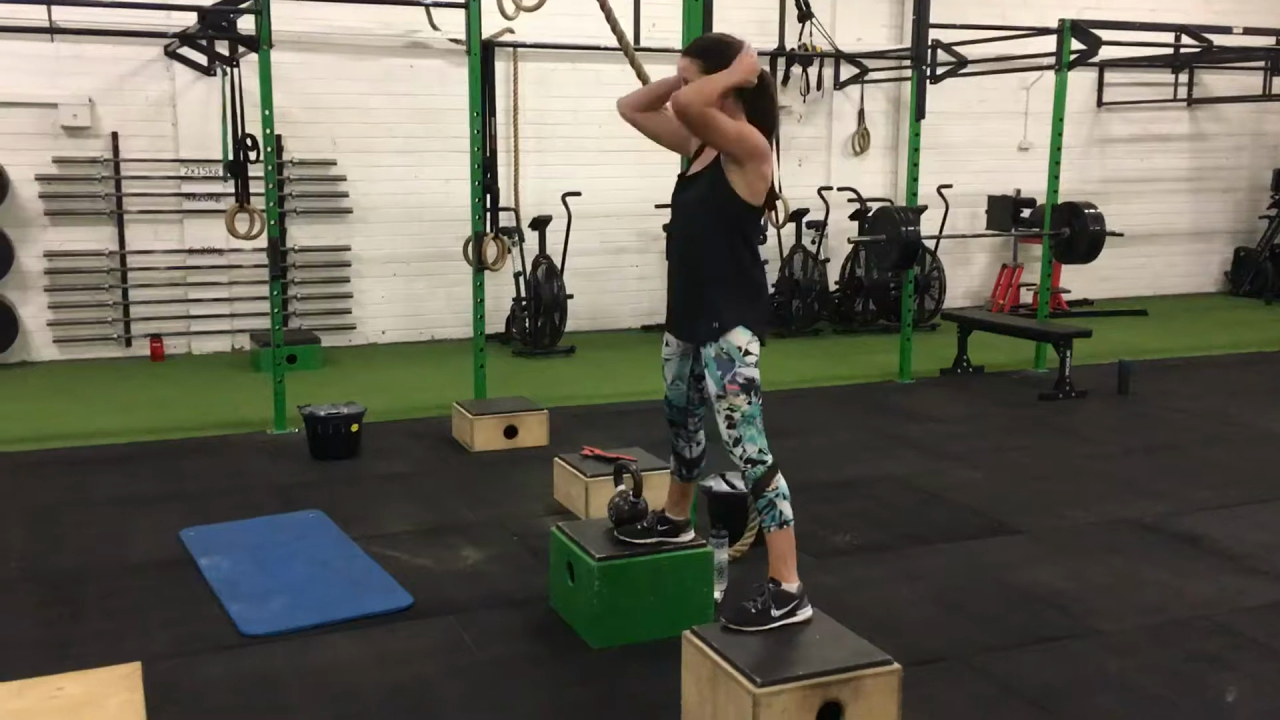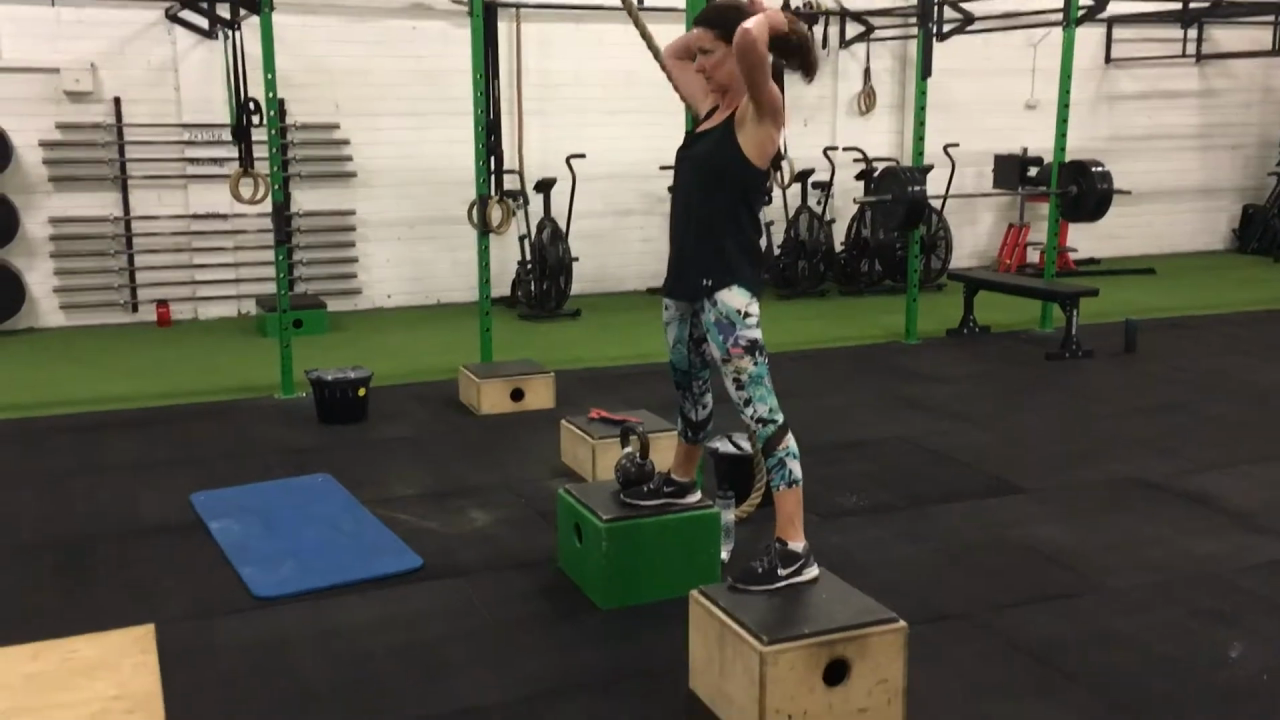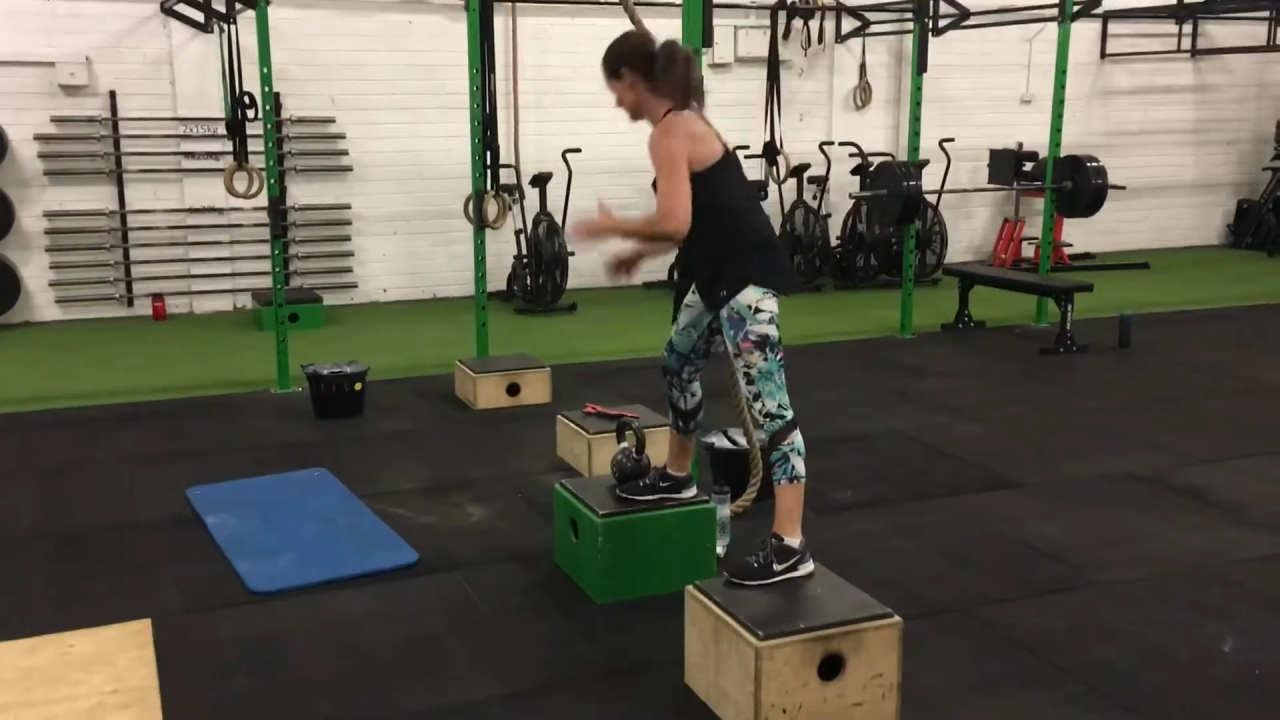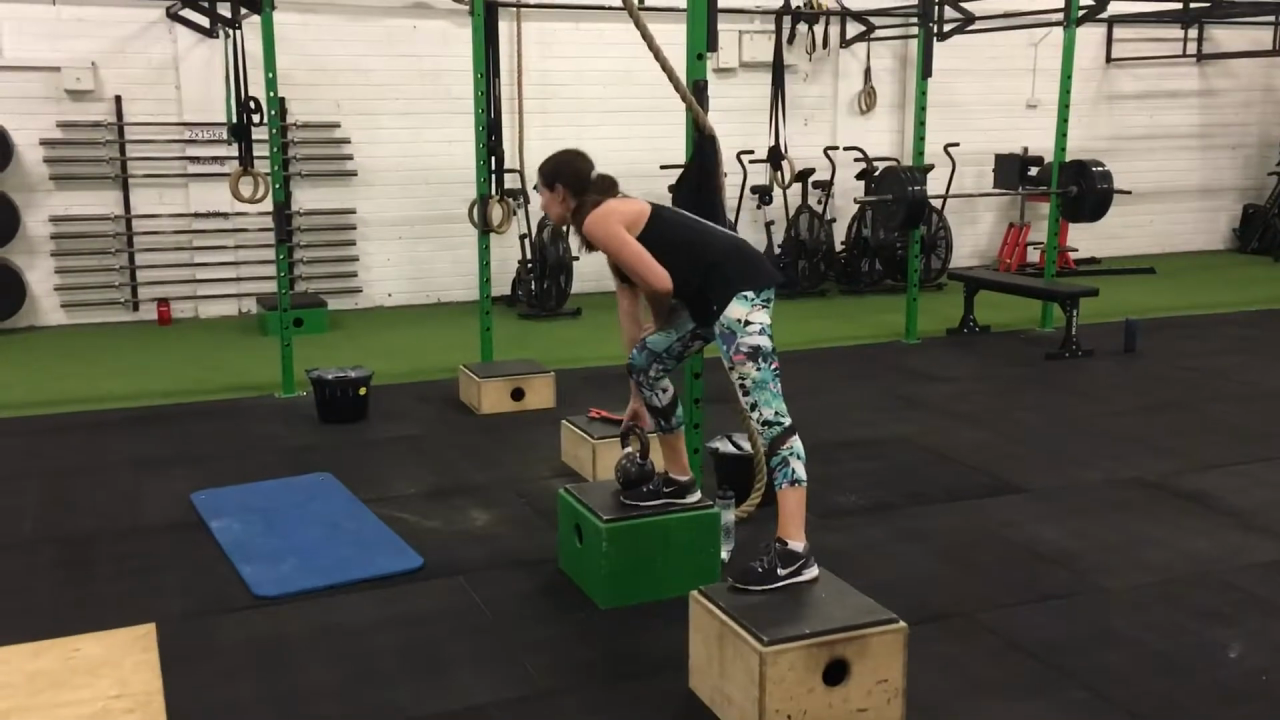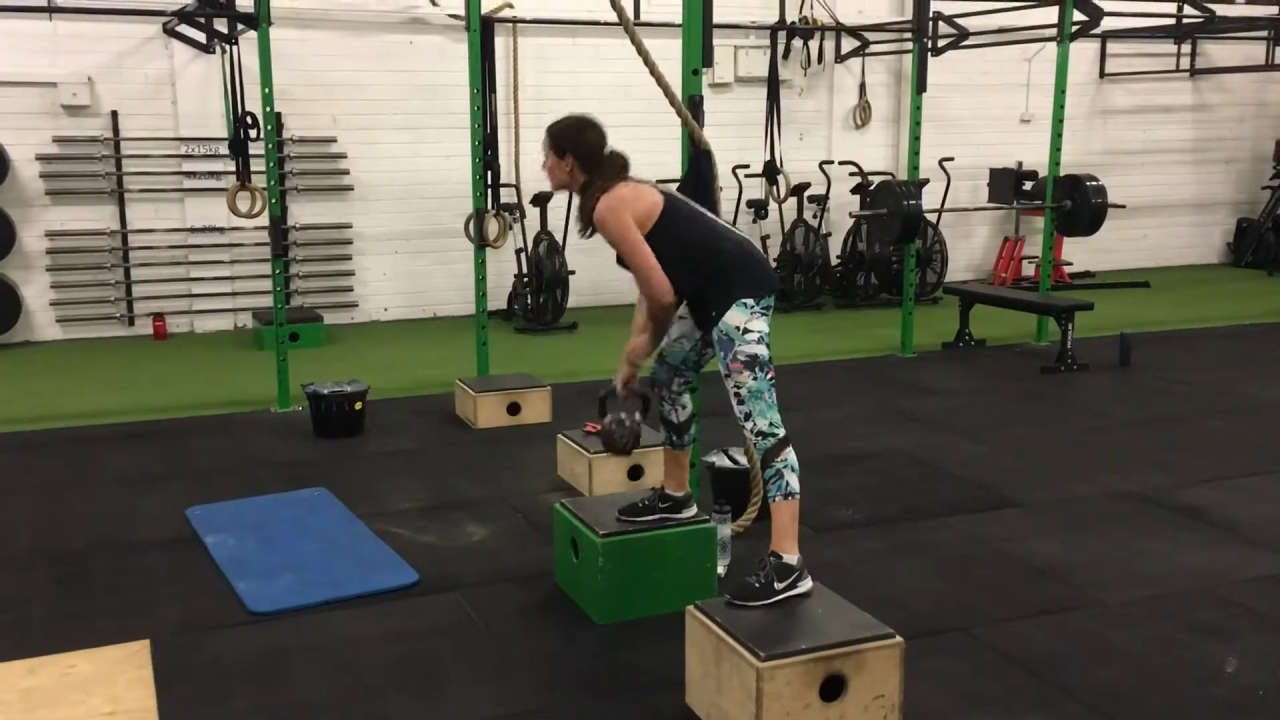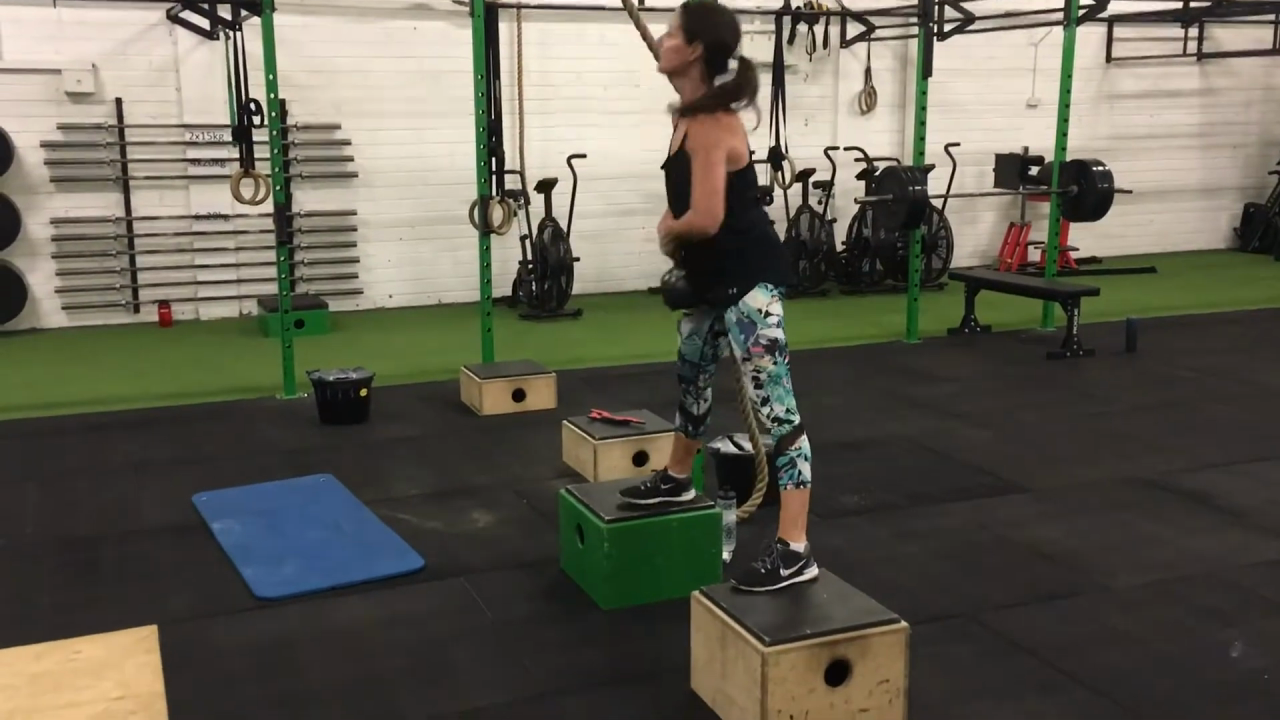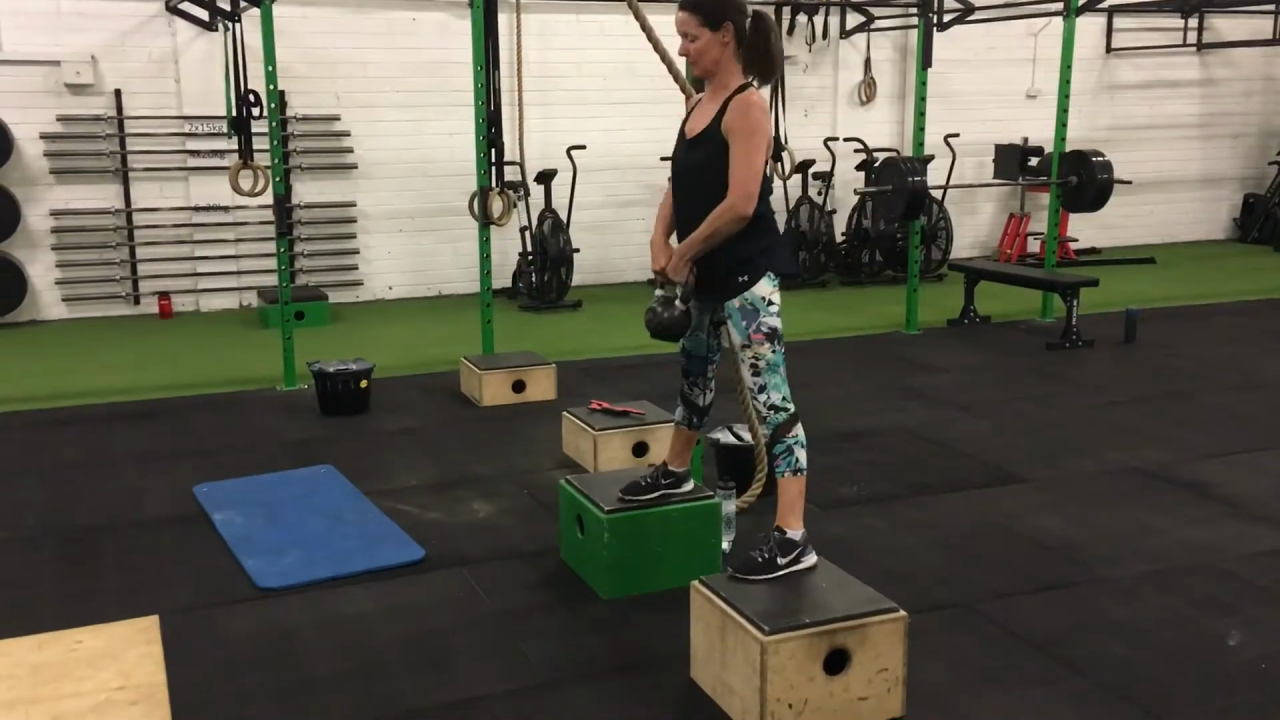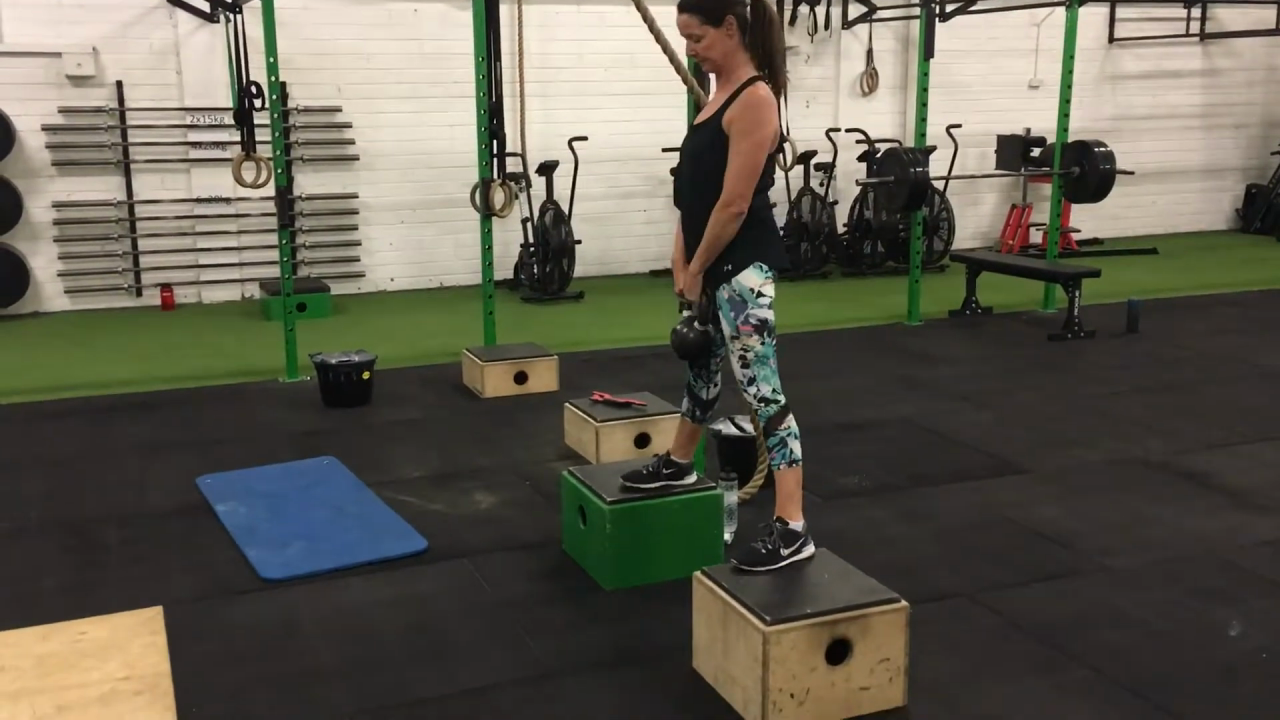
dt=0.5s
person 1, frame 1
left shoulder: (749, 148)
right shoulder: (700, 144)
left elbow: (693, 105)
right elbow: (630, 105)
left wrist: (741, 72)
right wrist: (691, 73)
left hip: (729, 323)
right hip: (686, 315)
left knee: (748, 450)
right knee: (682, 422)
left ankle: (788, 592)
right ankle: (674, 520)
person 1, frame 2
left shoulder: (761, 111)
right shoulder: (712, 105)
right elbow: (672, 53)
left hip: (726, 283)
right hip: (686, 278)
left knee: (760, 410)
right knee: (689, 386)
left ankle: (794, 551)
right ankle: (681, 481)
person 1, frame 3
left shoulder: (671, 132)
right shoulder: (677, 123)
left elbow: (673, 226)
left wrist: (615, 228)
right wrist: (634, 243)
left hip: (748, 276)
right hip: (716, 274)
left knee: (768, 405)
right knee: (680, 365)
left ankle: (789, 547)
right ankle: (677, 475)
person 1, frame 4
left shoulder: (598, 221)
right shoulder: (613, 219)
left elbow: (659, 284)
right elbow: (632, 311)
left wrist: (662, 323)
right wrist: (638, 397)
left hip: (739, 286)
right hip: (707, 293)
left knee: (765, 409)
right knee: (646, 362)
left ankle: (793, 551)
right ankle: (678, 478)
person 1, frame 5
left shoulder: (609, 207)
right shoulder: (621, 194)
left elbow: (660, 295)
right elbow: (661, 290)
left wrist: (638, 356)
right wrist: (635, 363)
left hip: (740, 291)
right hip: (711, 290)
left knee: (759, 420)
right knee: (667, 377)
left ankle: (787, 565)
right ankle: (675, 494)
person 1, frame 6
left shoulder: (712, 122)
right shoulder: (695, 114)
left elbow: (706, 220)
left wrist: (668, 233)
right wrist: (672, 224)
left hip: (748, 276)
right hip: (713, 274)
left knee: (774, 407)
right knee: (691, 372)
left ankle: (795, 550)
right ankle: (677, 478)
person 1, frame 7
left shoulder: (747, 104)
right shoulder: (698, 103)
left elbow: (741, 204)
right elbow: (680, 185)
left wrist: (684, 252)
right wrist: (660, 242)
left hip: (747, 271)
right hip: (704, 268)
left knee: (768, 396)
right knee: (694, 369)
left ankle: (791, 537)
right ankle: (676, 471)
person 1, frame 8
left shoulder: (755, 100)
right shoulder: (722, 93)
left elbow: (734, 205)
left wrist: (697, 269)
right wrist: (681, 261)
left hip: (741, 263)
right hip: (708, 261)
left knee: (760, 387)
right knee: (701, 364)
left ankle: (791, 527)
right ankle: (679, 461)
